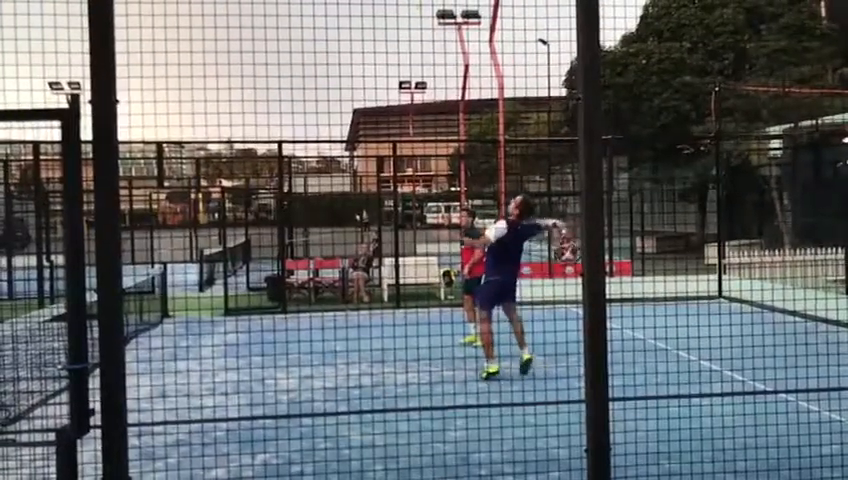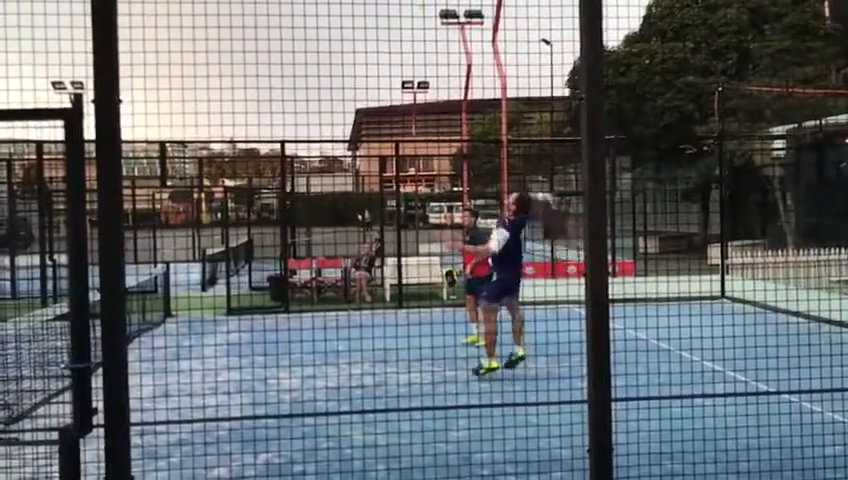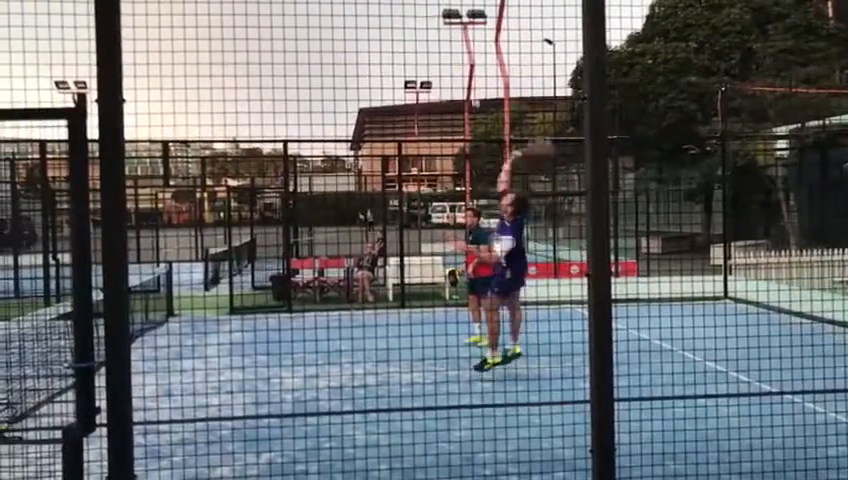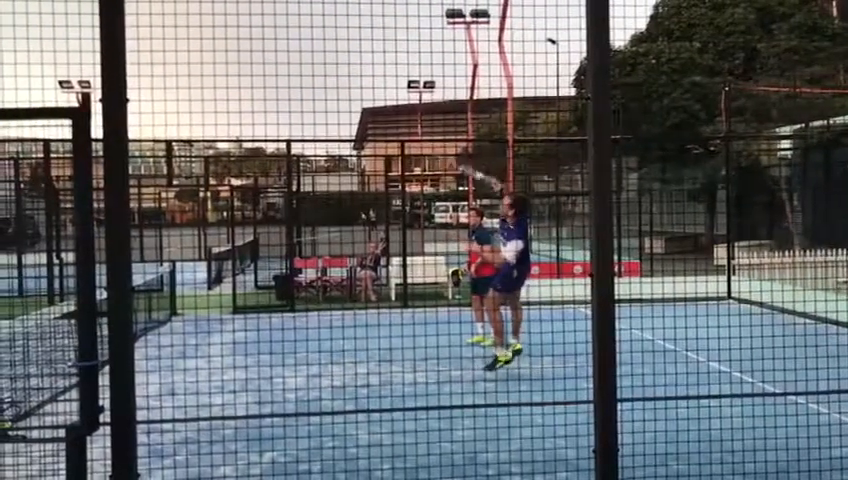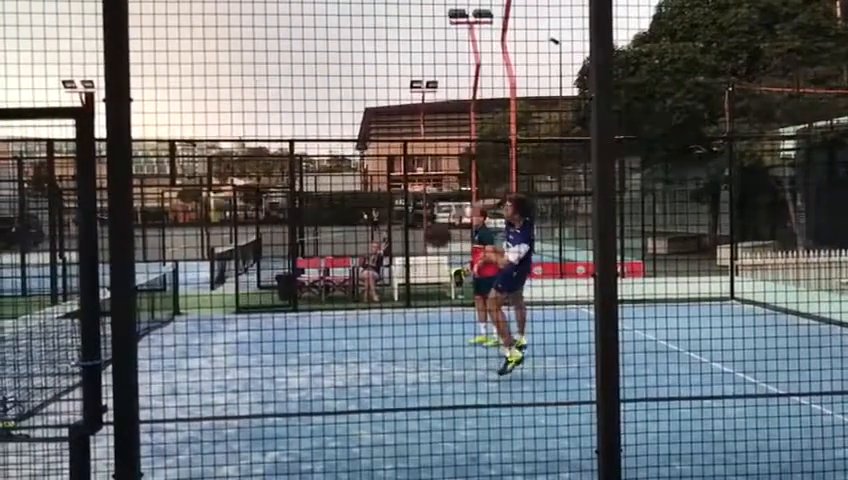
dt=0.4s
person 1, frame 1
left shoulder: (504, 226)
right shoulder: (527, 228)
left elbow: (481, 243)
right elbow: (550, 223)
left hip: (493, 278)
right hip: (511, 277)
left knee: (484, 320)
right knee: (512, 314)
left ankle: (491, 365)
right ankle: (525, 353)
person 1, frame 2
left shoulder: (504, 229)
right shoulder: (522, 216)
left elbow: (486, 252)
right elbow: (534, 201)
left wrist: (463, 247)
left hip: (501, 274)
right hip: (514, 271)
left knee: (489, 316)
right knee: (514, 308)
left ankle: (490, 361)
right ankle: (518, 349)
person 1, frame 3
left shoulder: (508, 234)
right shoulder: (512, 217)
left elbow: (493, 258)
right elbow: (503, 183)
right wrist: (508, 163)
left hip: (508, 271)
right hip: (516, 269)
left knee: (492, 309)
right knee: (513, 306)
left ankle: (493, 355)
right ankle: (514, 346)
person 1, frame 4
left shoulder: (517, 236)
right shoulder: (508, 218)
left elbow: (501, 260)
left wrist: (480, 251)
left hip: (514, 269)
right hip: (514, 267)
left knee: (492, 305)
right knee: (514, 303)
left ankle: (501, 352)
right ankle: (515, 343)
person 1, frame 5
left shoulder: (523, 239)
right shoulder: (513, 221)
left elbow: (505, 262)
left wrist: (488, 255)
left hip: (513, 270)
right hip: (516, 268)
left knee: (493, 305)
right knee: (517, 301)
left ankle: (512, 351)
right ankle: (520, 338)
person 2, frame 1
left shoulder: (475, 233)
right shoulder: (464, 233)
left elbow: (479, 253)
left wrist: (468, 266)
right wrist: (463, 267)
left hip: (477, 274)
right hip: (468, 274)
right knee: (467, 302)
right ankle: (473, 334)
person 2, frame 2
left shoulder: (479, 233)
right shoulder: (467, 233)
left wrist: (470, 265)
right wrist: (465, 265)
left hip: (481, 273)
right hip: (471, 273)
right knee: (470, 302)
right ankle: (475, 334)
person 2, frame 3
left shoulder: (481, 233)
right shoulder: (469, 233)
left elbow: (484, 253)
left wrist: (472, 265)
right wrist: (467, 265)
left hip: (483, 273)
right hip: (473, 273)
left knee: (485, 302)
right knee: (472, 301)
right ankle: (477, 334)
person 2, frame 4
left shoulder: (484, 233)
right shoulder: (472, 232)
left elbow: (487, 252)
left wrist: (475, 265)
right wrist: (470, 264)
left hip: (486, 273)
right hip: (476, 273)
right knee: (476, 301)
right ankle: (480, 334)
person 2, frame 5
left shoulder: (487, 233)
right shoulder: (475, 232)
left wrist: (478, 265)
right wrist: (472, 264)
left hip: (488, 273)
right hip: (478, 273)
right knee: (478, 301)
left ankle: (496, 336)
right ankle: (483, 334)
